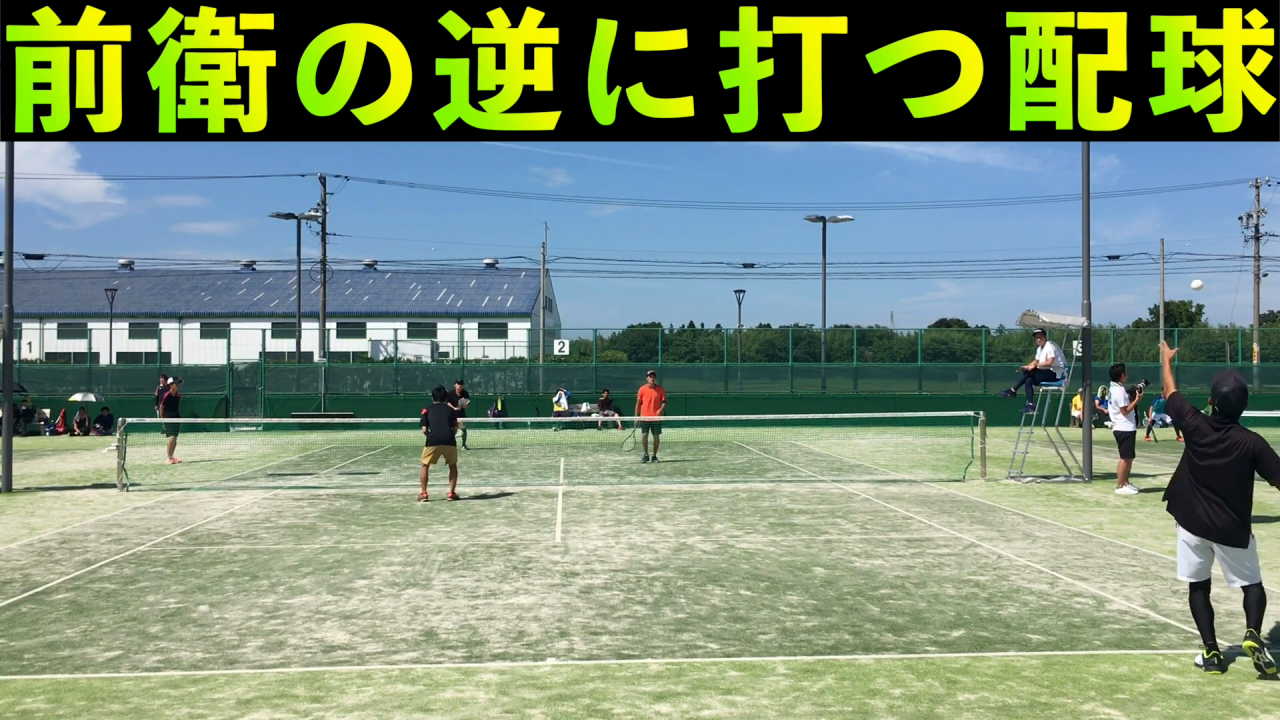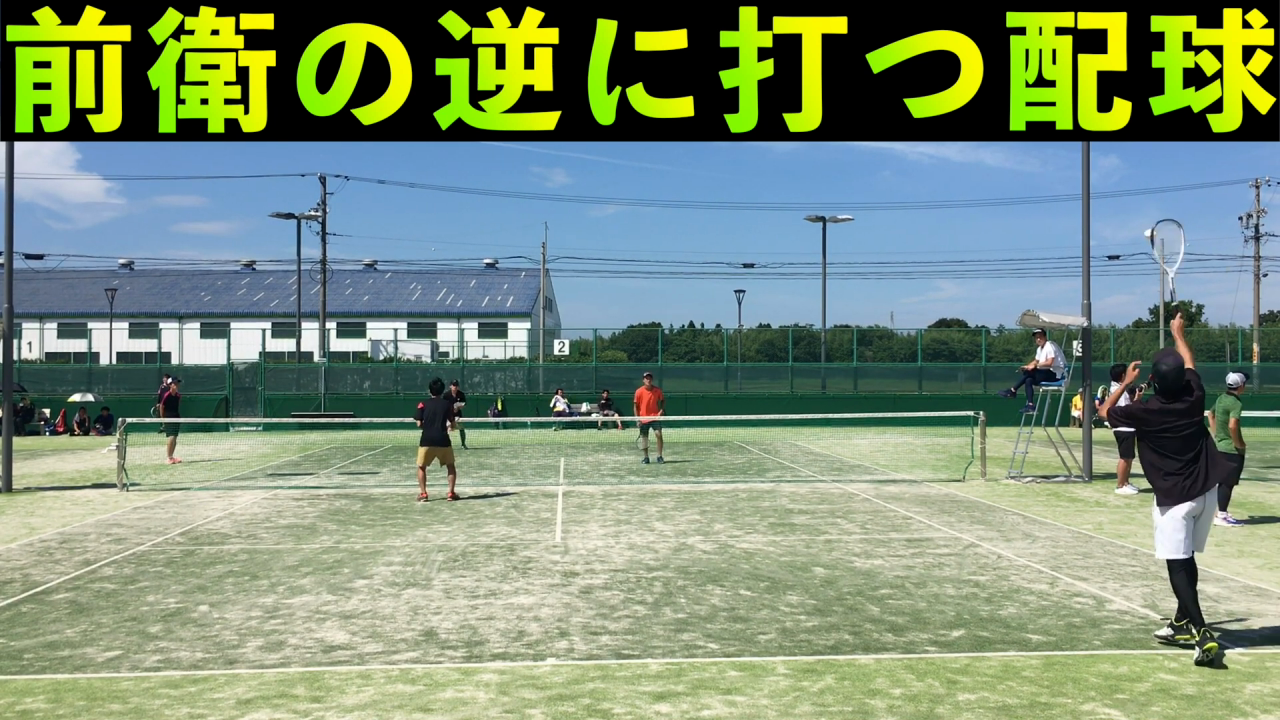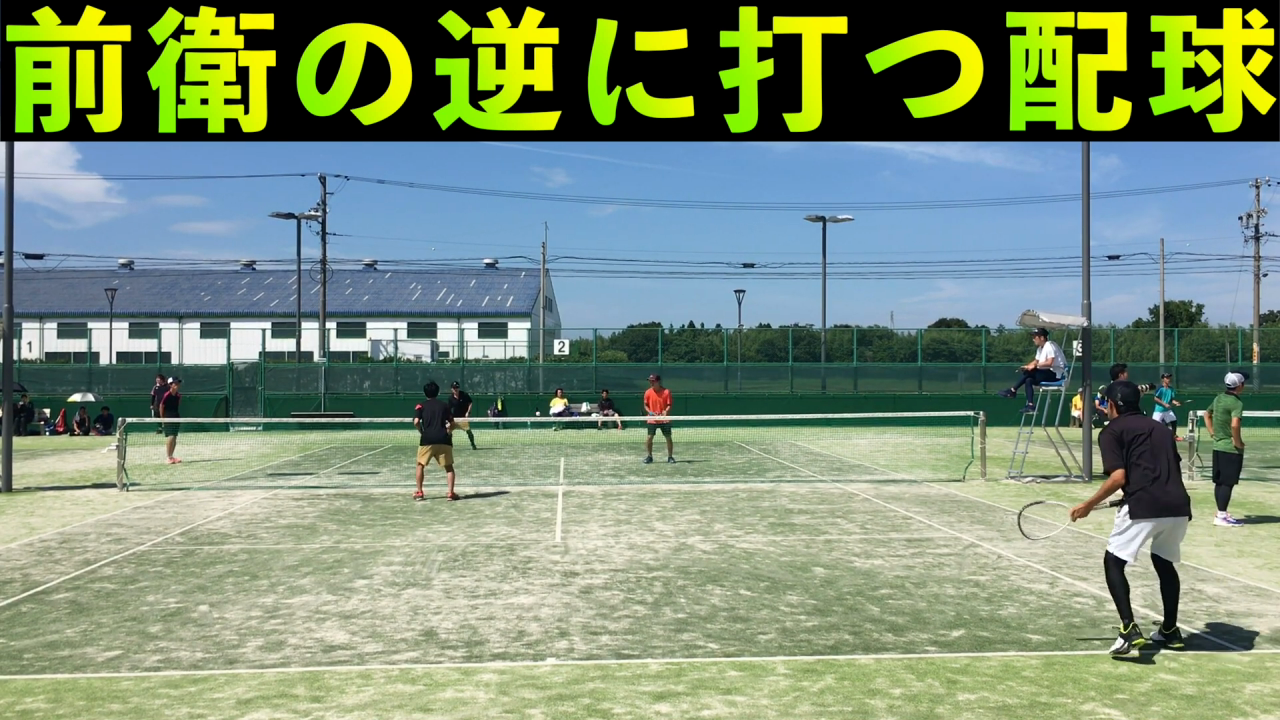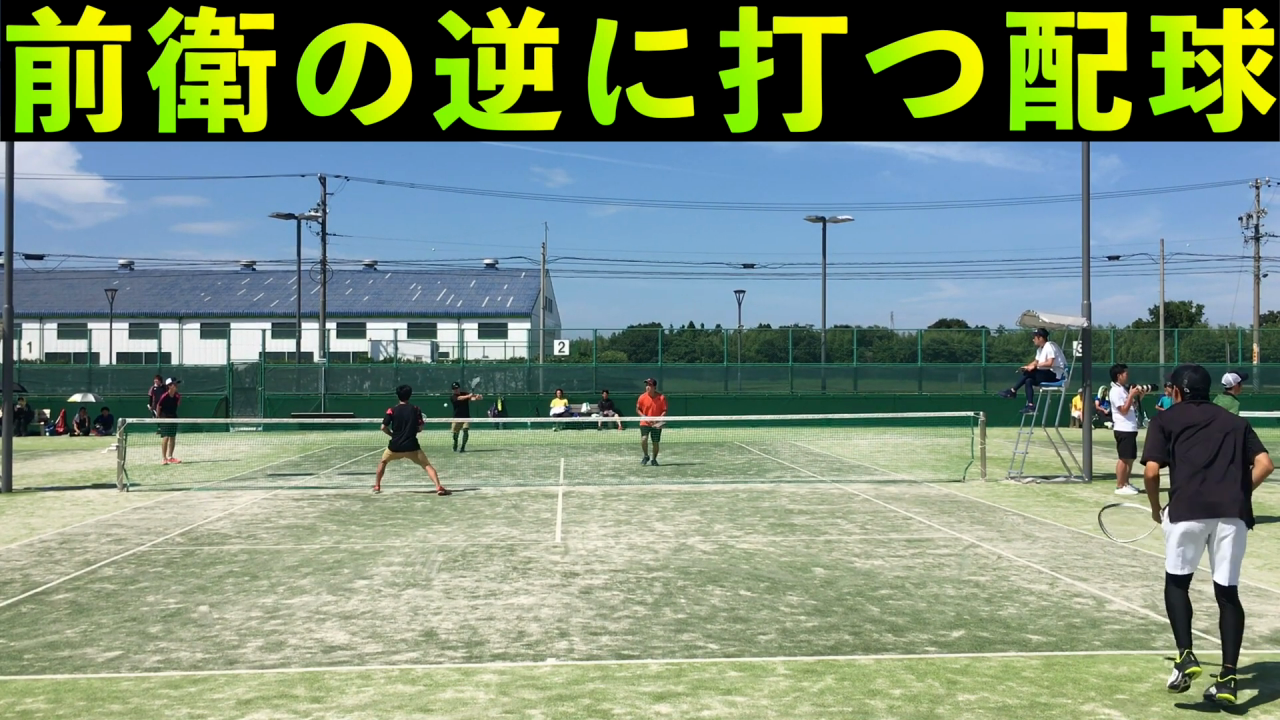
dt=0.7s
person 1, frame 1
left shoulder: (1194, 426)
right shoulder: (1251, 443)
left elbow: (1169, 391)
left wrist: (1165, 358)
left hip: (1192, 524)
right hip: (1232, 529)
left knee: (1198, 586)
right knee: (1252, 585)
left ankle: (1210, 653)
person 1, frame 2
left shoulder: (1144, 411)
right shoulder: (1194, 395)
left elbow: (1106, 412)
right elbow: (1190, 363)
left wrist: (1127, 381)
right wrist: (1178, 334)
left hip: (1174, 496)
right hip: (1205, 492)
left knee: (1178, 567)
right knee: (1185, 560)
left ankle: (1202, 635)
right ankle: (1182, 626)
person 1, frame 3
left shoulder: (1112, 431)
right shoulder: (1160, 428)
left elbow: (1118, 477)
right elbow: (1171, 468)
left wrist: (1087, 505)
left hip: (1143, 506)
right hip: (1178, 506)
left knee: (1114, 562)
right knee: (1163, 563)
left ankle: (1129, 629)
right ankle: (1170, 630)
person 1, frame 4
left shoulder: (1165, 420)
right shoulder: (1236, 422)
left elbow: (1151, 471)
right elbow: (1264, 464)
left wrist: (1155, 506)
left hip: (1187, 511)
right hip: (1232, 513)
left knee: (1176, 584)
right knee: (1226, 595)
left ankle: (1185, 658)
right ankle: (1228, 678)
